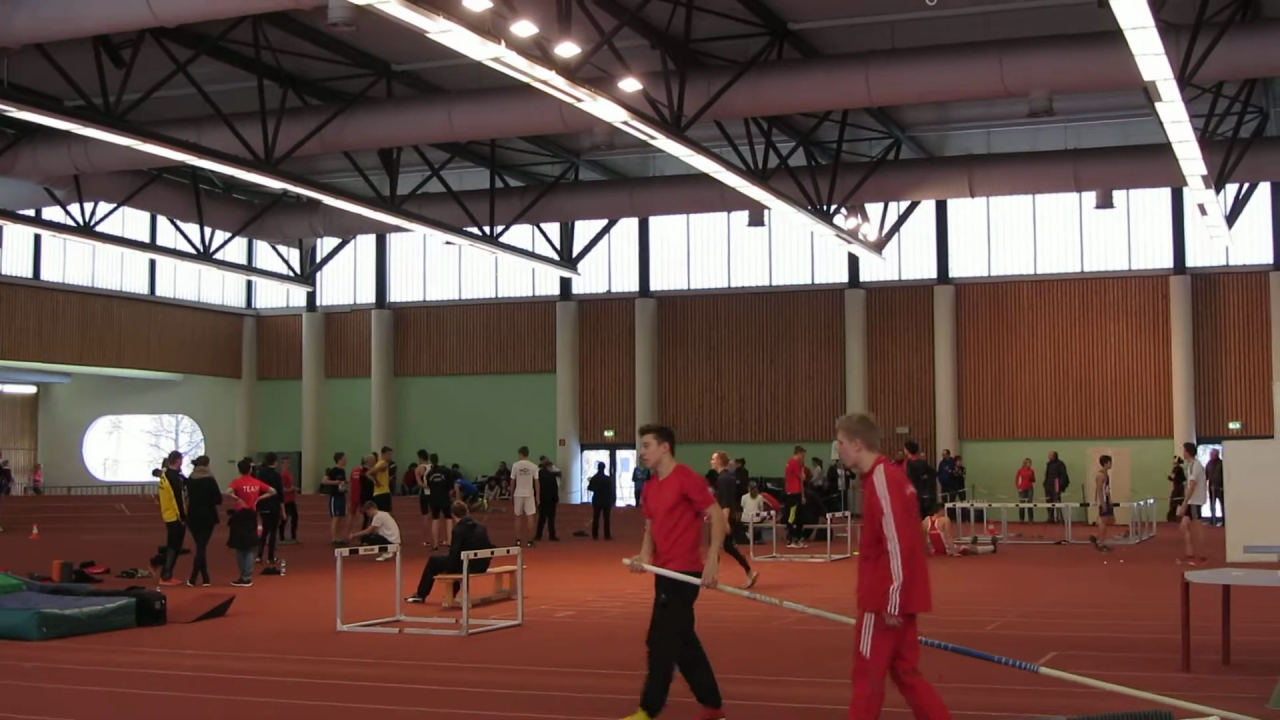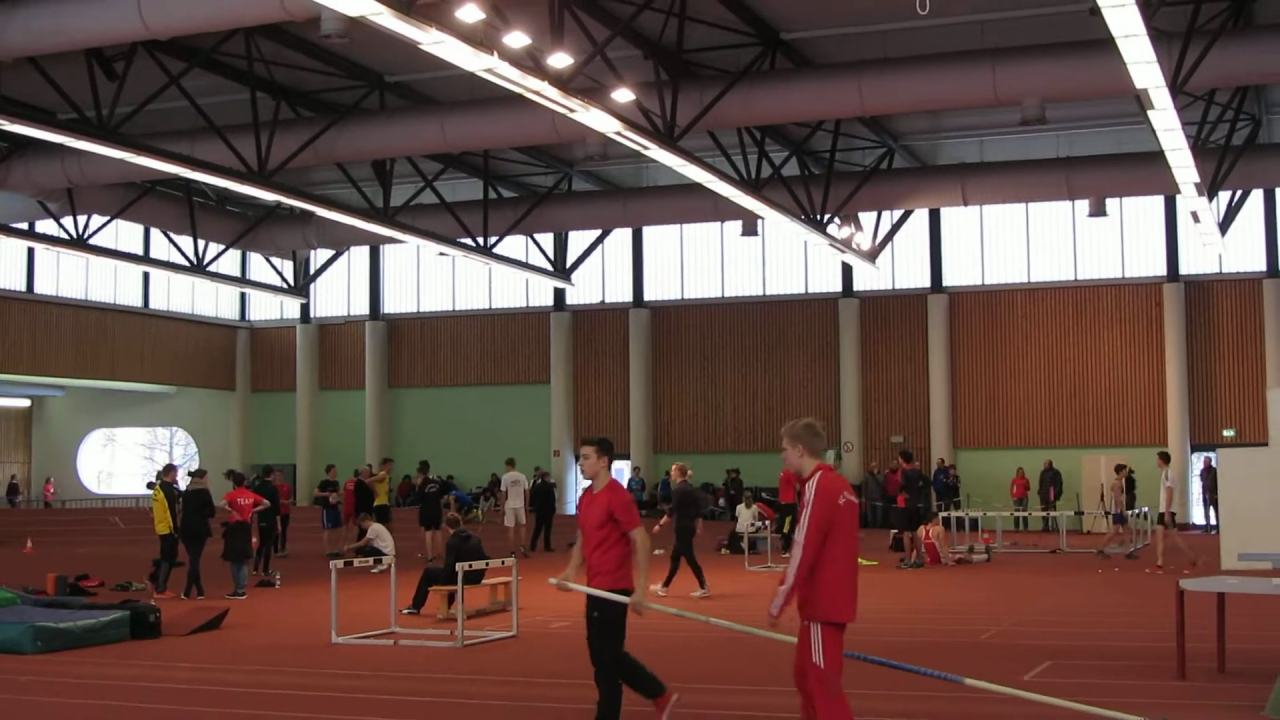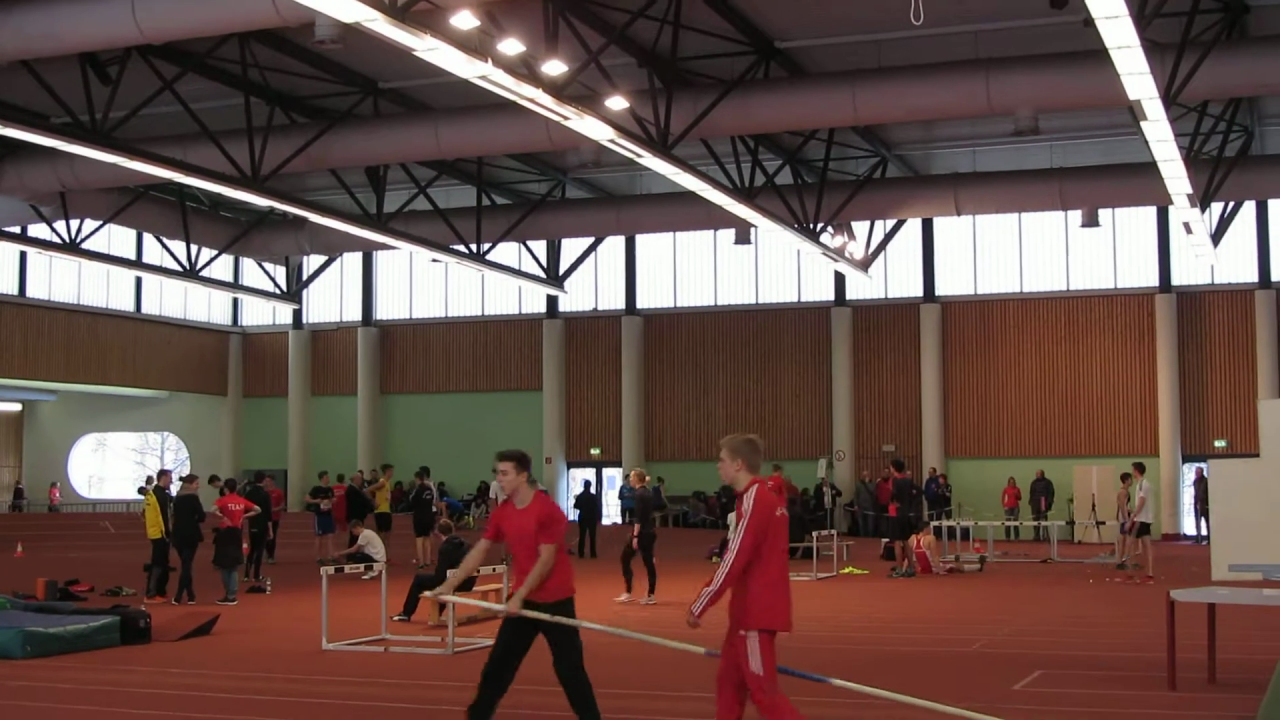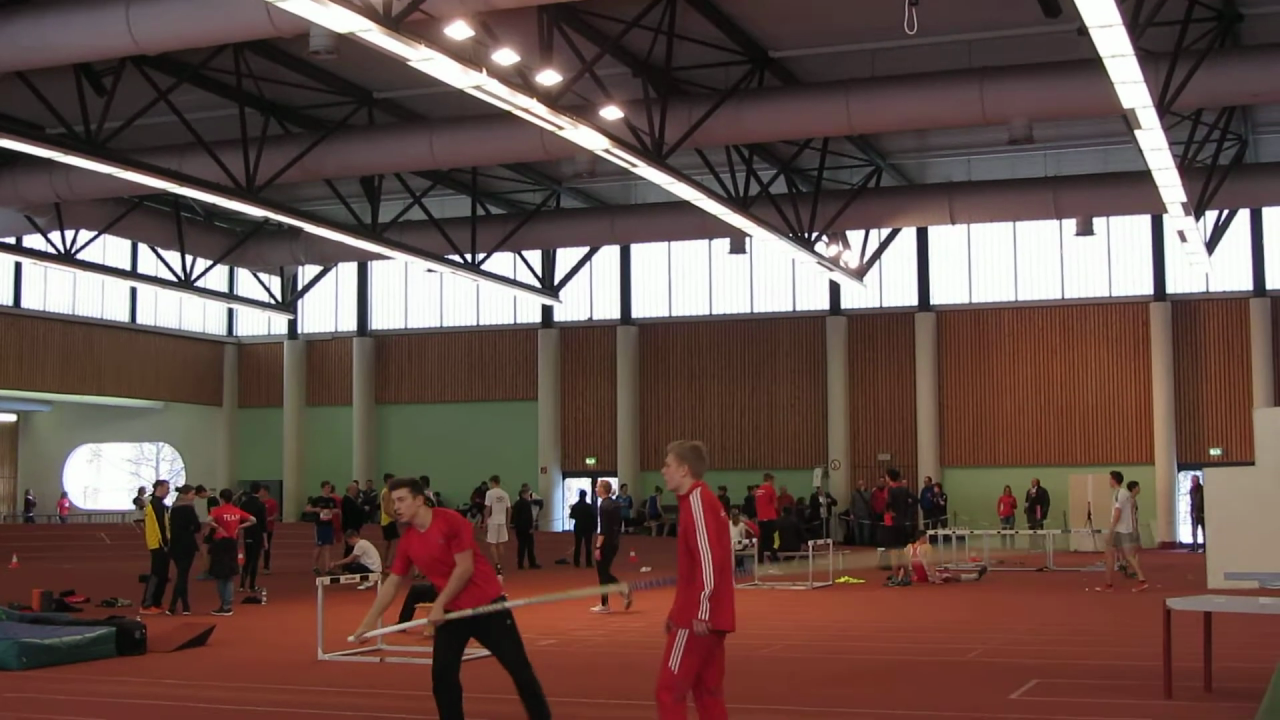
dt=0.4s
person 1, frame 1
left shoulder: (882, 479)
right shoulder: (891, 475)
left elbow: (898, 545)
left wrist: (892, 601)
left hip: (885, 598)
right hip: (901, 596)
left knee: (868, 674)
right knee: (905, 672)
person 1, frame 2
left shoulder: (817, 486)
right shoulder: (838, 483)
left elbow: (803, 551)
left wrist: (778, 602)
left hip: (822, 601)
right hip: (834, 596)
left knee: (824, 682)
right knee: (804, 672)
person 1, frame 3
left shoulder: (754, 500)
right shoulder: (766, 499)
left elbow: (734, 559)
left wrist: (699, 605)
left hip: (756, 612)
right hip: (754, 610)
left knee: (763, 690)
right knee: (729, 682)
person 1, frame 4
left shoulder: (697, 500)
right shoulder: (703, 500)
left elbow: (709, 558)
left wrist: (701, 610)
right wrist: (678, 611)
left hip: (699, 617)
right hip: (710, 615)
left knee: (669, 689)
right knee: (707, 691)
person 2, frame 1
left shoulder: (686, 479)
right shoulder: (649, 487)
left elbow: (717, 518)
left wrist: (711, 562)
right wrist: (645, 554)
left hip: (684, 572)
right hip: (665, 571)
left knee: (660, 641)
right knee: (682, 640)
person 2, frame 2
left shoulder: (617, 496)
right shoulder: (586, 497)
left elbow: (641, 540)
left wrist: (640, 588)
right wrist: (571, 570)
left hip: (612, 589)
right hip: (599, 587)
left knee: (603, 657)
right knee: (609, 654)
right ankle: (660, 695)
person 2, frame 3
left shoulder: (548, 510)
right shoulder: (502, 512)
left elbow: (546, 559)
right elbow: (481, 550)
left wrist: (519, 597)
right wrist: (450, 584)
left hip: (554, 599)
right hip: (520, 600)
left knee: (568, 665)
right knee: (499, 661)
person 2, frame 4
left shoulder: (452, 521)
right shoulder: (407, 541)
left elbow: (465, 567)
right elbow: (392, 583)
left wrist: (438, 605)
right wrist: (368, 623)
left hip: (486, 603)
right hip: (450, 611)
left knee: (517, 665)
right knee: (443, 674)
